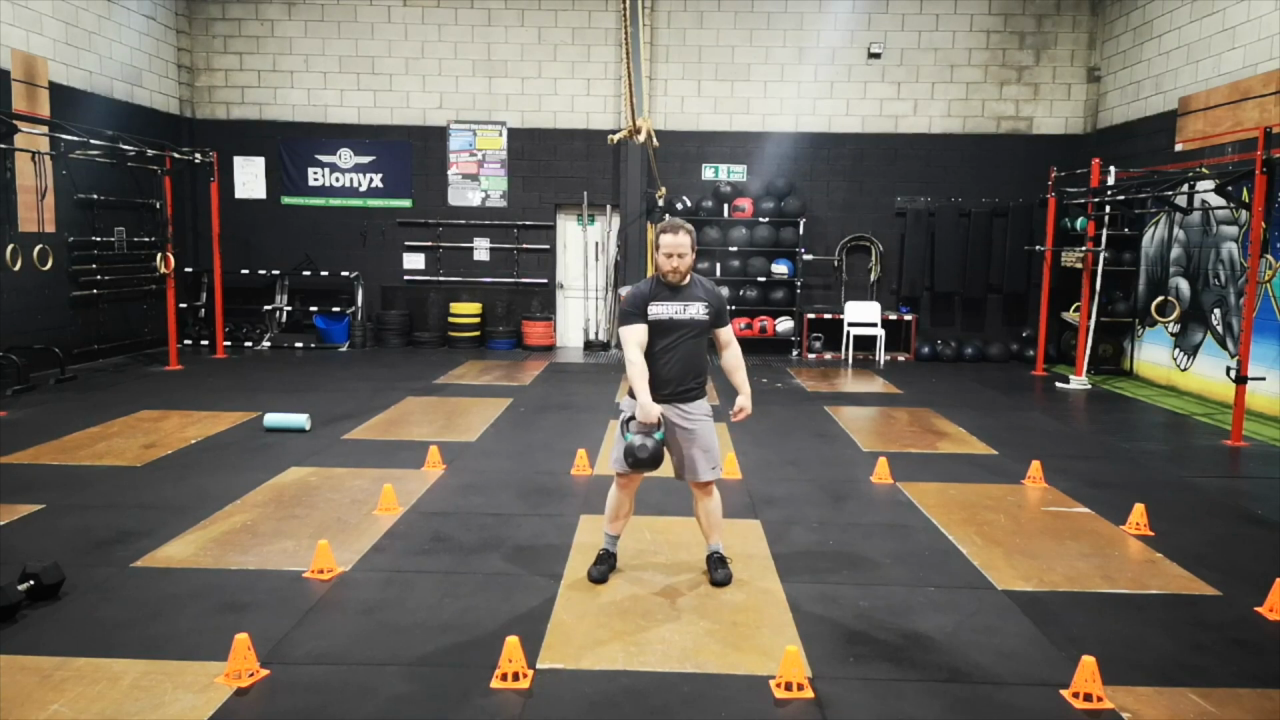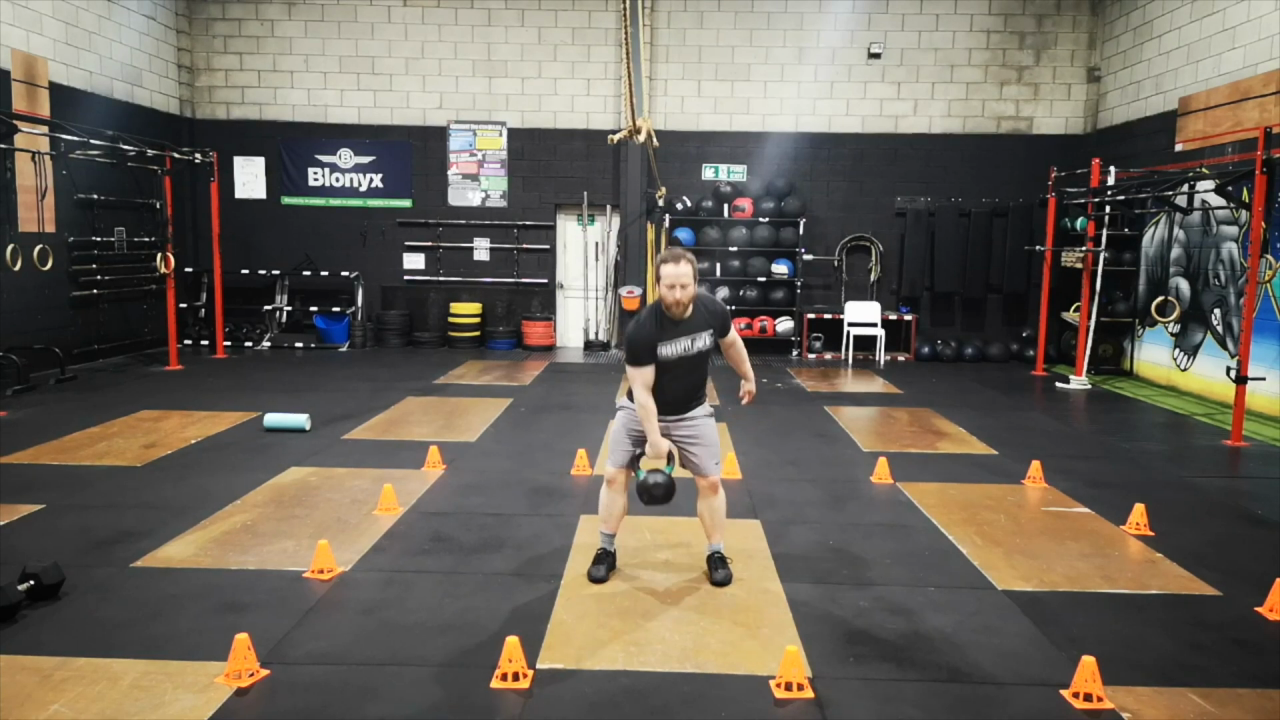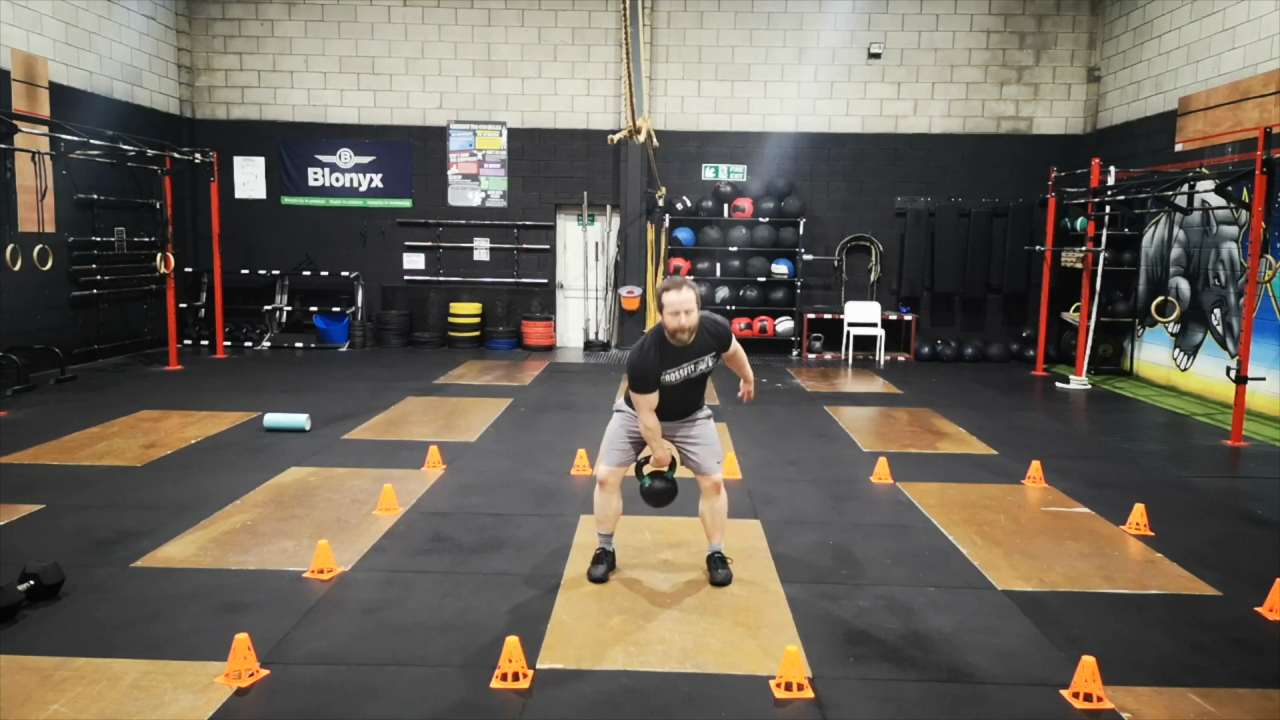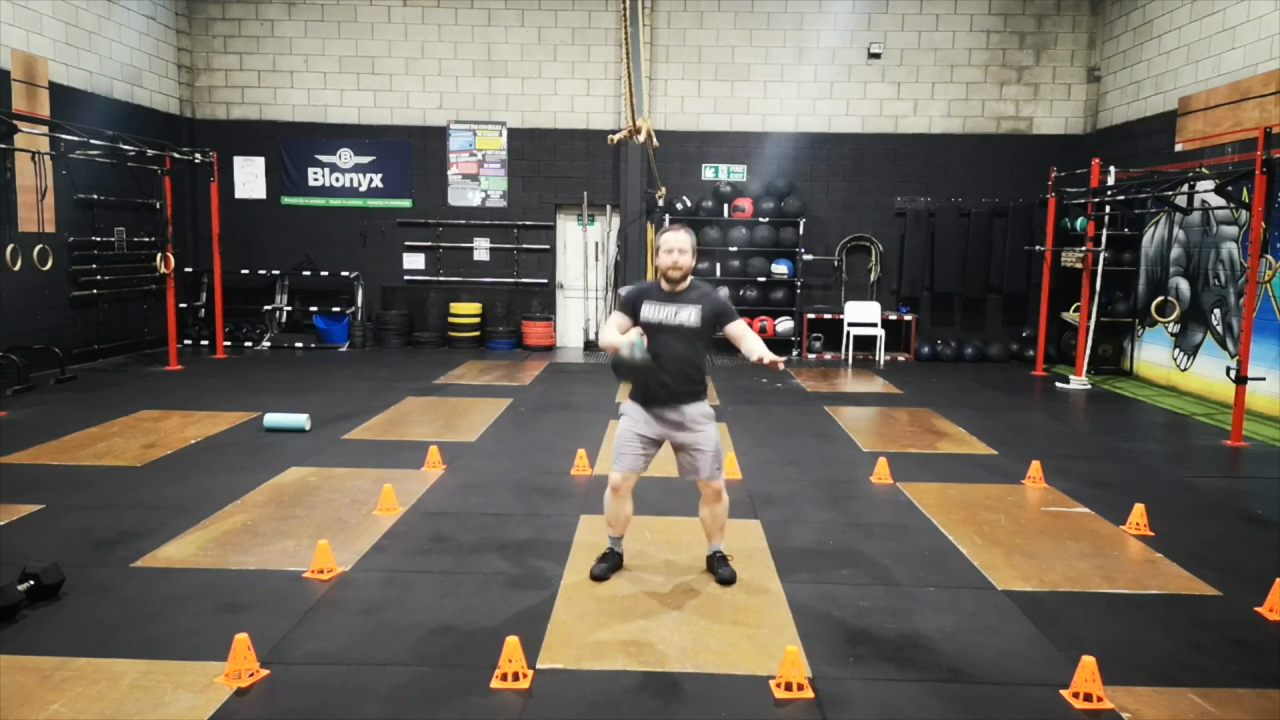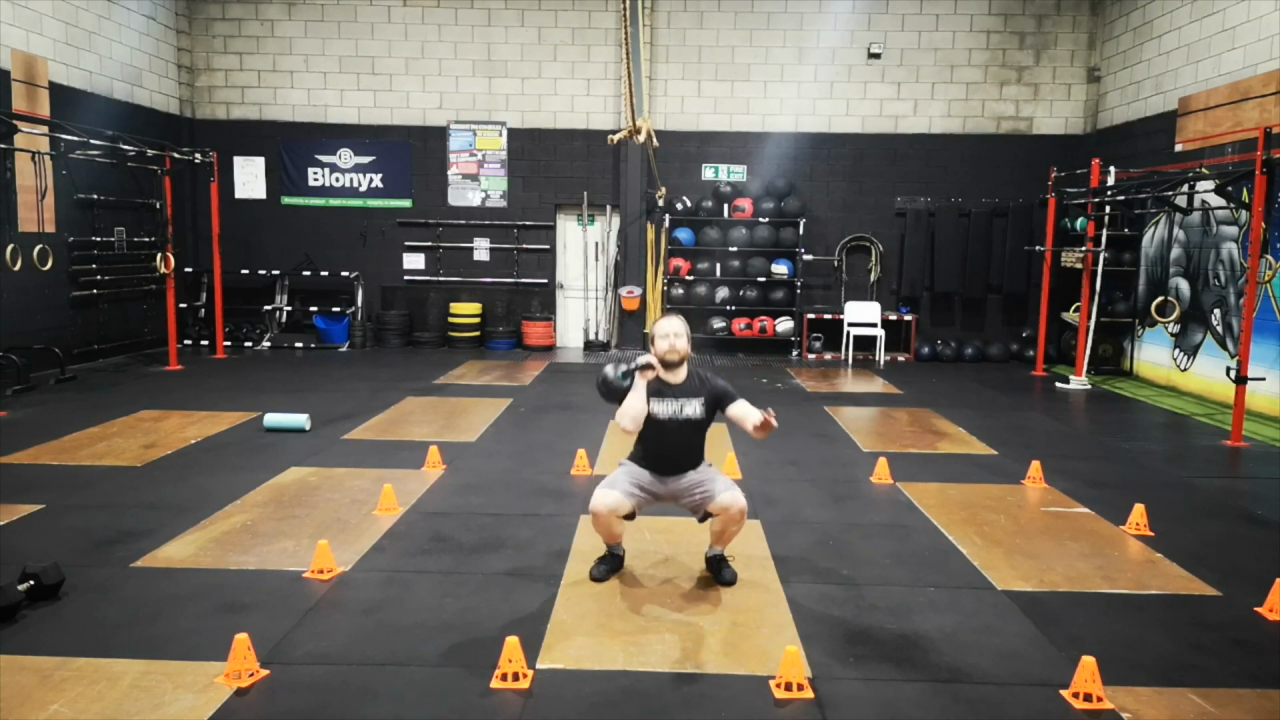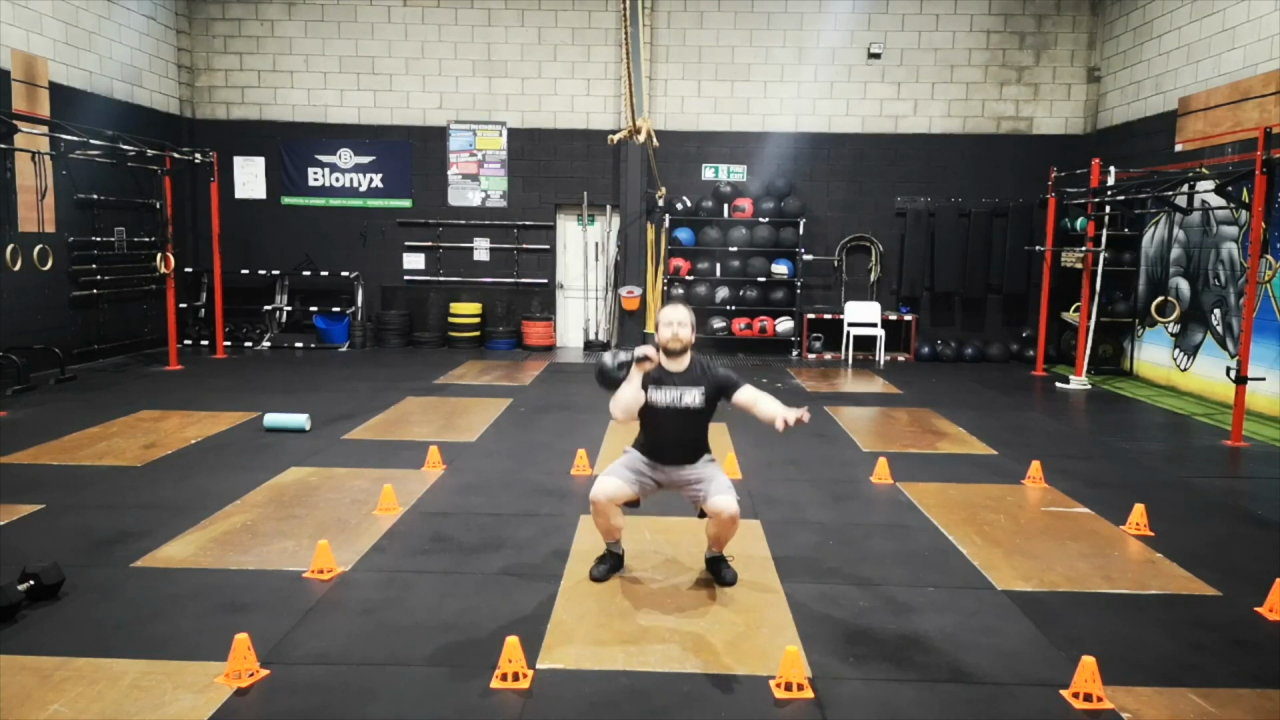
dt=0.5s
person 1, frame 1
left shoulder: (709, 294)
right shoulder: (638, 296)
left elbow: (728, 346)
right elbow: (633, 352)
left wrist: (744, 391)
right wrist: (644, 401)
left hip: (693, 406)
right hip: (644, 404)
left knee: (704, 483)
right knee: (626, 479)
left ankle: (715, 554)
right ankle: (608, 551)
person 1, frame 2
left shoulder: (713, 310)
right shoulder: (642, 329)
left elbow: (732, 343)
right elbow: (641, 391)
left wrist: (748, 377)
right wrist: (654, 439)
left hip: (692, 412)
right hip: (641, 410)
left knee: (710, 480)
right knee: (615, 475)
left ankle: (716, 554)
right ankle: (606, 551)
person 1, frame 3
left shoulder: (716, 329)
right shoulder: (644, 354)
left elbow: (733, 352)
right elbow: (646, 413)
left wrist: (748, 379)
right wrist: (659, 451)
left hip: (691, 415)
right hip: (637, 414)
left knee: (713, 481)
right knee: (607, 476)
left ankle: (716, 555)
right ankle: (605, 551)
person 1, frame 4
left shoulder: (711, 299)
right shoulder: (638, 296)
left elbow: (743, 334)
right elbow: (606, 336)
left wrist: (761, 353)
right wrist: (622, 338)
left hip: (692, 410)
right hip: (642, 409)
left knee: (713, 487)
right knee: (619, 483)
left ankle: (716, 554)
right ankle: (614, 551)
person 1, frame 5
left shoulder: (710, 386)
right shoulder: (640, 381)
left elbow: (746, 414)
right elbow: (629, 425)
left wrist: (758, 422)
right wrist: (641, 381)
left hip: (691, 473)
right hip: (643, 470)
left knee: (735, 506)
right knee: (600, 507)
left ankle: (715, 555)
right ankle: (614, 553)
person 1, frame 6
left shoulder: (711, 375)
right shoulder: (643, 371)
left elbow: (753, 398)
right elbow: (621, 414)
left wrist: (782, 414)
right wrist: (637, 373)
left hip: (695, 463)
right hip: (646, 459)
left knee: (727, 512)
right knee: (602, 496)
left ankle: (715, 557)
right ankle: (614, 553)
